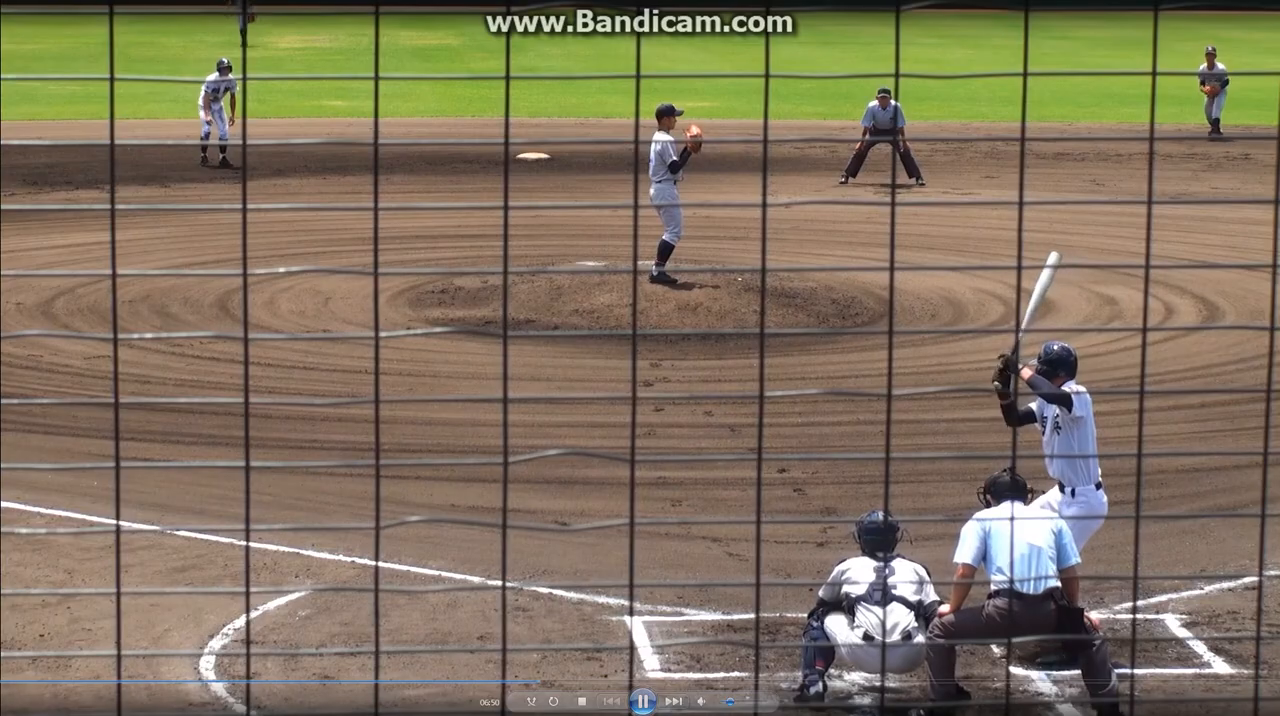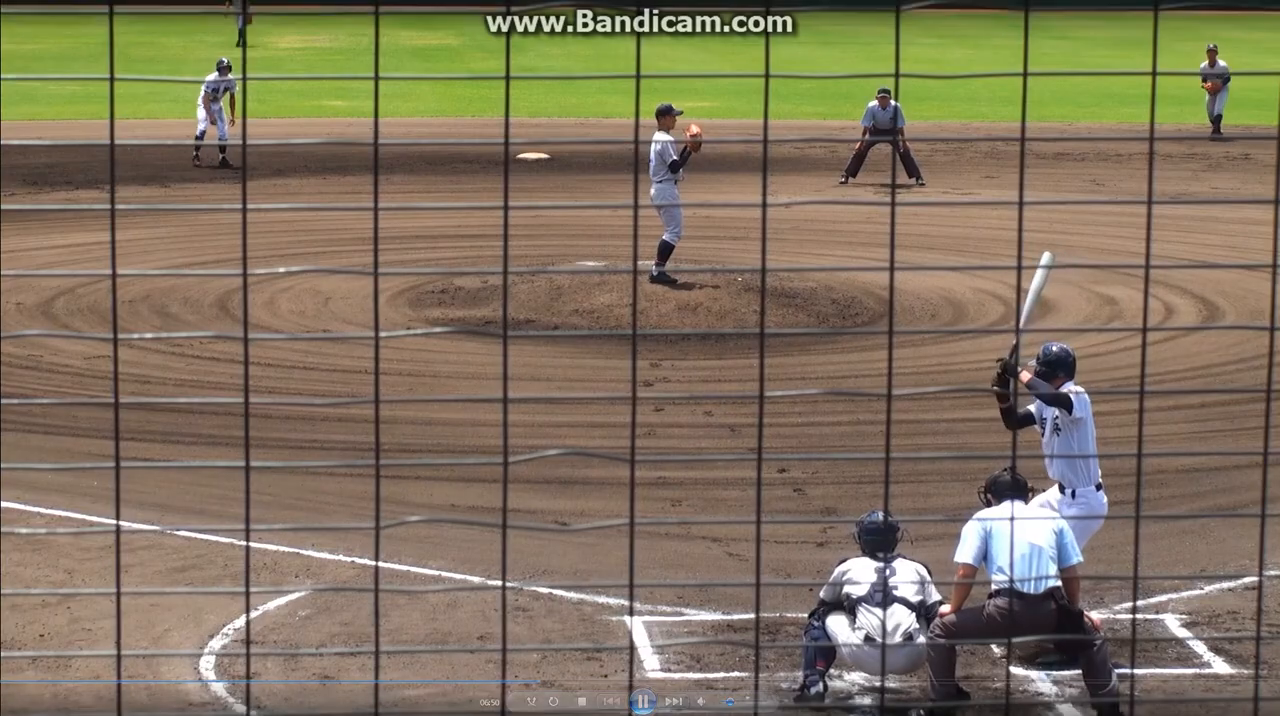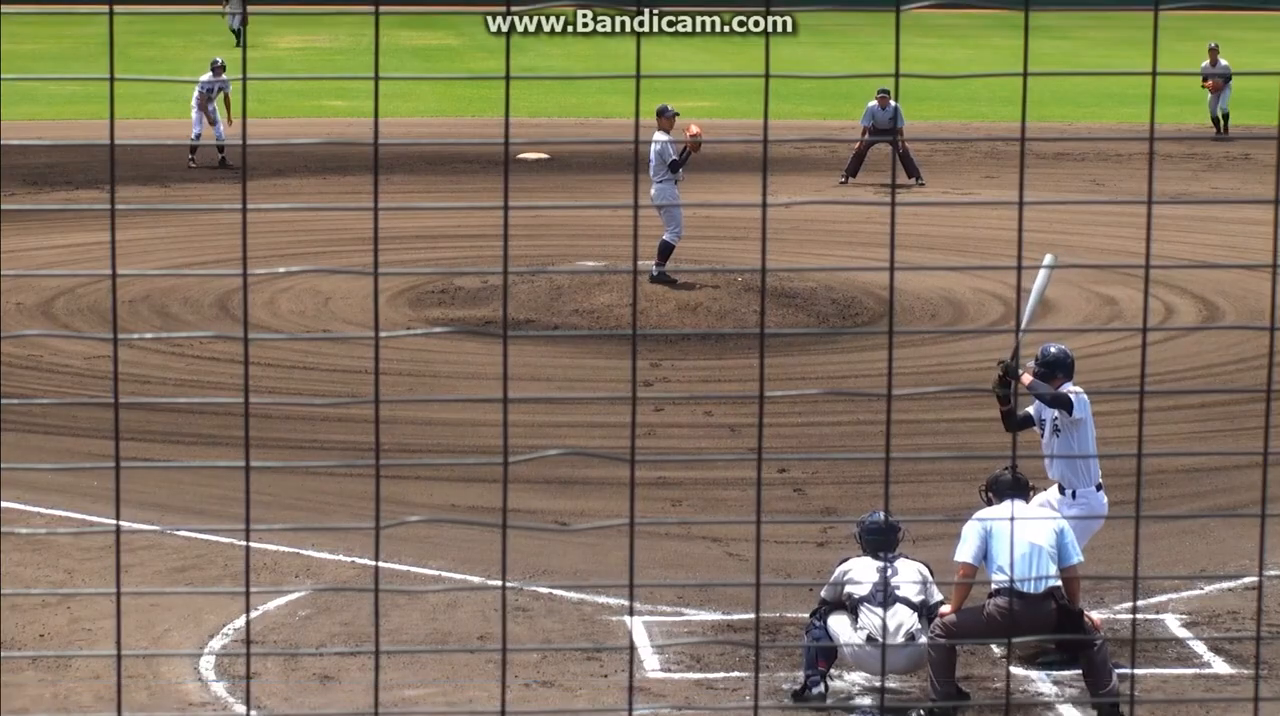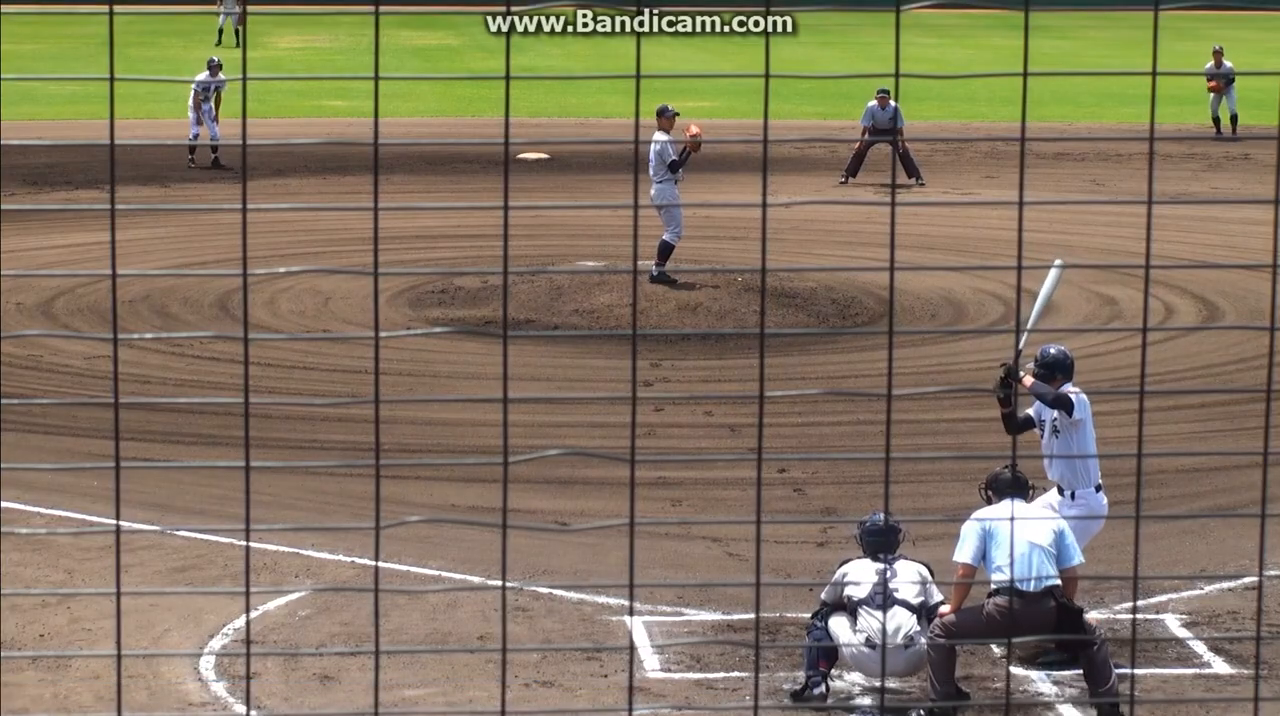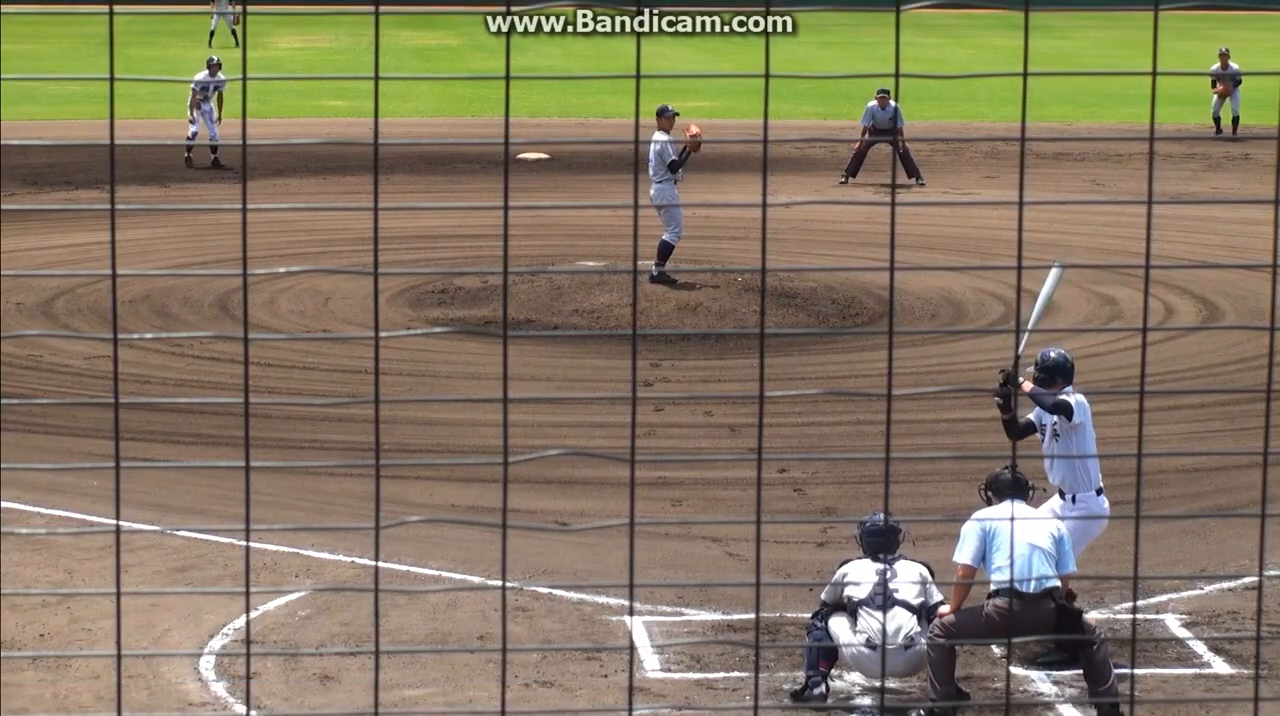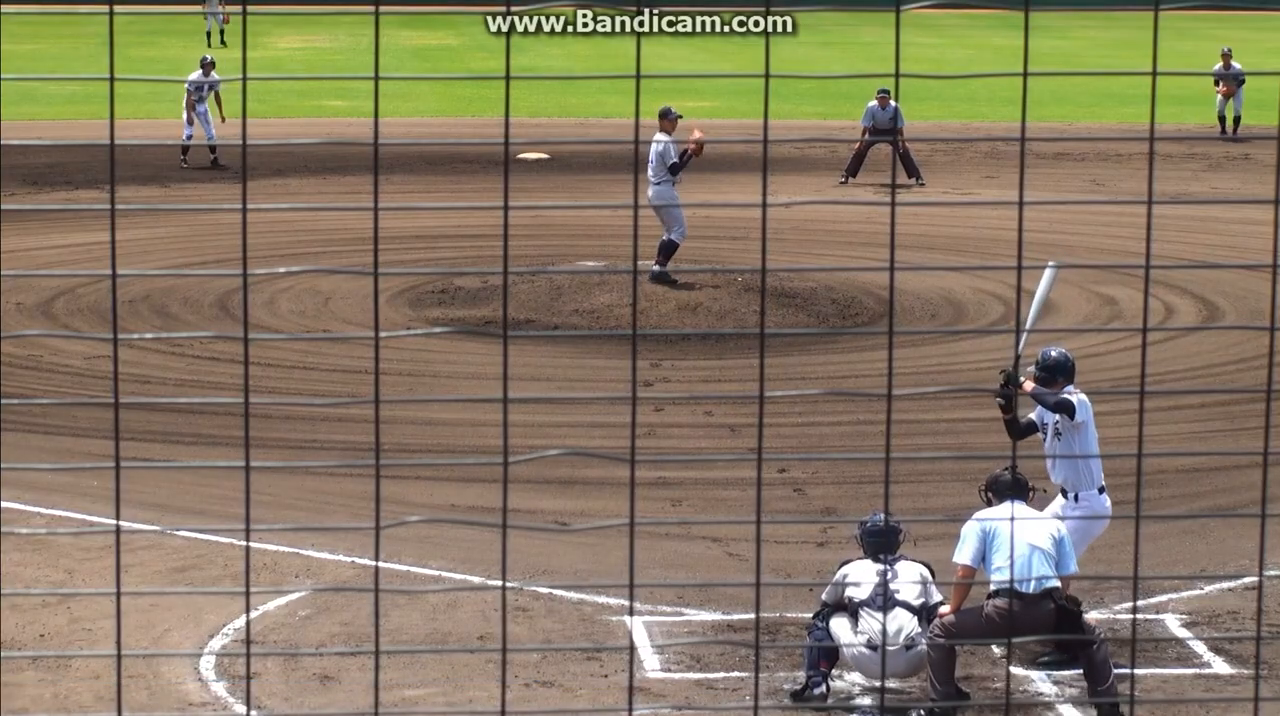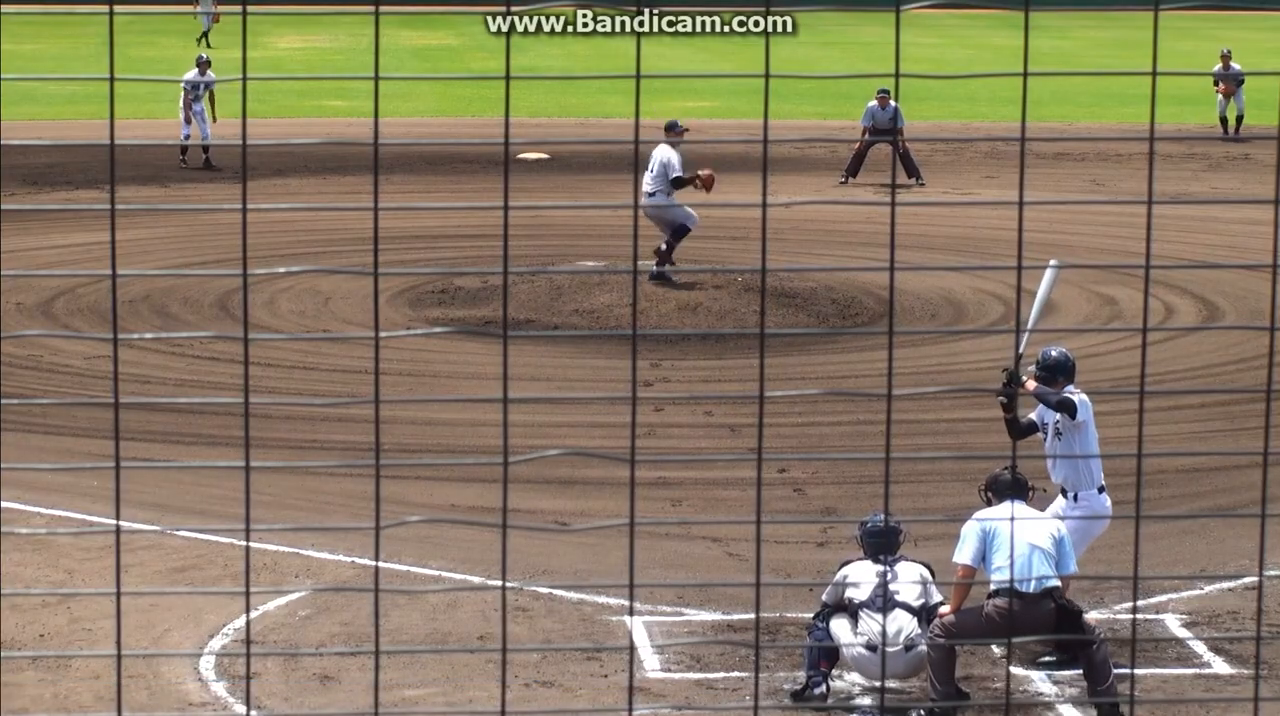
dt=0.2s
person 1, frame 1
left shoulder: (982, 519)
right shoulder: (1052, 519)
left elbow: (965, 571)
right elbow: (1069, 573)
left wrist: (952, 608)
right wrist: (1075, 611)
left hip: (1004, 609)
right hip: (1050, 611)
left knee: (940, 630)
right knee: (1091, 639)
person 1, frame 2
left shoulder: (983, 518)
right shoulder: (1053, 518)
left elbow: (966, 571)
right elbow: (1070, 573)
left wrist: (953, 608)
right wrist: (1075, 610)
left hip: (1005, 609)
right hip: (1051, 610)
left knee: (941, 630)
right knee: (1092, 638)
person 1, frame 3
left shoulder: (983, 518)
right shoulder: (1054, 518)
left elbow: (966, 571)
right elbow: (1071, 572)
left wrist: (953, 608)
right wrist: (1075, 610)
left hip: (1006, 608)
right hip: (1051, 610)
left knee: (941, 630)
right knee: (1092, 638)
person 1, frame 4
left shoulder: (981, 517)
right shoulder: (1053, 518)
left elbow: (965, 572)
right elbow: (1070, 575)
left wrist: (952, 608)
right wrist: (1066, 609)
left hip: (1005, 608)
right hip: (1050, 608)
left knee: (940, 631)
right knee: (1092, 638)
person 1, frame 5
left shoulder: (981, 518)
right shoulder: (1053, 522)
left elbow: (965, 572)
right elbow: (1064, 580)
left wrist: (953, 608)
left hip: (1004, 609)
right hip: (1049, 610)
left knee: (940, 631)
right knee: (1093, 640)
person 1, frame 6
left shoulder: (982, 519)
right shoulder: (1053, 523)
left elbow: (965, 572)
right elbow: (1064, 580)
left wrist: (953, 608)
left hip: (1004, 609)
right hip: (1049, 611)
left knee: (940, 631)
right knee: (1093, 640)
person 1, frame 7
left shoulder: (982, 519)
right shoulder: (1054, 523)
left elbow: (965, 572)
right elbow: (1064, 580)
left wrist: (953, 608)
left hip: (1005, 609)
right hip: (1049, 610)
left knee: (940, 631)
right knee: (1092, 639)
person 2, frame 1
left shoulder: (1078, 395)
right shoulder: (1047, 400)
left elbow: (1051, 394)
right elbow: (1014, 420)
left wrist: (1019, 369)
right wrist: (1003, 392)
left hip: (1084, 501)
right hip: (1063, 493)
person 2, frame 2
left shoulder: (1077, 396)
right shoulder: (1047, 401)
left elbow: (1052, 397)
right elbow: (1013, 422)
left wrist: (1018, 372)
right wrist: (1003, 395)
left hip: (1084, 502)
right hip: (1063, 493)
person 2, frame 3
left shoulder: (1076, 397)
right shoulder: (1046, 401)
left elbow: (1053, 399)
right elbow: (1013, 425)
left wrist: (1019, 375)
right wrist: (1003, 398)
left hip: (1084, 502)
right hip: (1062, 493)
person 2, frame 4
left shoulder: (1076, 398)
right shoulder: (1046, 402)
left elbow: (1055, 400)
right elbow: (1014, 428)
left wrist: (1021, 377)
right wrist: (1005, 401)
left hip: (1084, 503)
right hip: (1062, 495)
person 2, frame 5
left shoulder: (1076, 403)
right shoulder: (1046, 407)
left elbow: (1054, 405)
right elbow: (1015, 433)
left wrist: (1020, 382)
right wrist: (1005, 406)
left hip: (1086, 506)
right hip: (1064, 499)
person 2, frame 6
left shoulder: (1077, 401)
right shoulder: (1047, 408)
left elbow: (1058, 404)
right elbow: (1017, 432)
left wrist: (1022, 383)
right wrist: (1007, 407)
left hip: (1088, 503)
right hip: (1068, 499)
person 2, frame 7
left shoulder: (1078, 401)
right shoulder: (1048, 406)
left elbow: (1060, 404)
right elbow: (1017, 433)
left wrist: (1024, 382)
right wrist: (1009, 406)
left hip: (1088, 503)
right hip: (1068, 498)
person 3, frame 1
left shoulder: (847, 567)
right shoulder: (916, 569)
left elbow: (823, 604)
right elbow: (934, 614)
left hip: (862, 654)
right hip: (909, 657)
left knee: (818, 620)
left ankle: (813, 686)
person 3, frame 2
left shoulder: (848, 567)
right shoulder: (917, 569)
left elbow: (825, 604)
right elbow: (936, 614)
left hip: (864, 656)
right hip: (911, 658)
left knee: (819, 620)
left ankle: (814, 686)
person 3, frame 3
left shoulder: (849, 566)
right shoulder: (918, 568)
left elbow: (825, 603)
right elbow: (938, 613)
left hip: (865, 656)
right hip: (912, 658)
left knee: (820, 619)
left ankle: (815, 687)
person 3, frame 4
left shoulder: (849, 569)
right shoulder: (919, 570)
left elbow: (826, 605)
right elbow: (939, 613)
left hip: (865, 659)
right hip: (911, 661)
left knee: (821, 620)
left ankle: (815, 687)
person 3, frame 5
left shoulder: (849, 569)
right shoulder: (919, 570)
left elbow: (826, 605)
left hip: (865, 659)
right hip: (911, 661)
left knee: (821, 620)
left ankle: (816, 687)
person 3, frame 6
left shoulder: (850, 569)
right shoulder: (919, 570)
left elbow: (827, 606)
left hip: (866, 661)
right hip: (912, 662)
left knee: (822, 619)
left ankle: (816, 687)
person 3, frame 7
left shoulder: (850, 570)
right shoulder: (920, 570)
left elbow: (827, 607)
left hip: (866, 662)
right hip: (911, 664)
left knee: (823, 620)
left ankle: (816, 687)
person 4, frame 1
left shoulder: (657, 138)
right shoulder: (666, 140)
right elbow: (674, 168)
left wrist: (687, 148)
right wrist: (690, 151)
left hip: (658, 189)
right hip: (666, 190)
left knee: (671, 231)
right knee: (674, 231)
left ankle: (657, 270)
right ankle: (658, 271)
person 4, frame 2
left shoulder: (657, 138)
right shoulder: (666, 140)
right elbow: (675, 168)
left wrist: (686, 147)
right wrist: (690, 151)
left hip: (659, 189)
right hip: (666, 190)
left knee: (671, 231)
right knee: (674, 231)
left ankle: (657, 270)
right ankle: (658, 271)
person 4, frame 3
left shoulder: (657, 138)
right shoulder: (665, 139)
right elbow: (675, 167)
left wrist: (686, 148)
right wrist: (690, 151)
left hip: (659, 189)
right hip: (666, 190)
left knee: (671, 231)
right knee: (675, 231)
left ankle: (657, 270)
right ankle: (658, 271)
person 4, frame 4
left shoulder: (657, 138)
right shoulder: (665, 140)
right elbow: (675, 167)
left wrist: (686, 147)
right wrist: (690, 151)
left hip: (659, 189)
right hip: (666, 190)
left knee: (671, 231)
right knee: (674, 231)
left ankle: (657, 270)
right ankle: (658, 271)
person 4, frame 5
left shoulder: (657, 138)
right shoulder: (665, 140)
right elbow: (674, 167)
left wrist: (686, 147)
right wrist: (689, 150)
left hip: (659, 189)
right hip: (666, 190)
left knee: (670, 231)
right knee: (674, 232)
left ankle: (657, 270)
right ankle: (658, 271)
person 4, frame 6
left shoulder: (657, 139)
right shoulder: (667, 141)
right elbow: (674, 170)
left wrist: (686, 150)
right wrist: (691, 154)
left hip: (656, 191)
right hip: (664, 191)
left knee: (671, 231)
right knee: (679, 232)
left ankle: (657, 269)
right ankle: (660, 269)
person 4, frame 7
left shoulder: (658, 150)
right shoulder: (672, 154)
right elbow: (676, 183)
left wrist: (692, 181)
right wrist: (697, 176)
left hip: (648, 201)
right hip: (659, 201)
left knee: (674, 232)
right knee: (691, 219)
left ankle: (658, 269)
right ankle: (666, 248)
